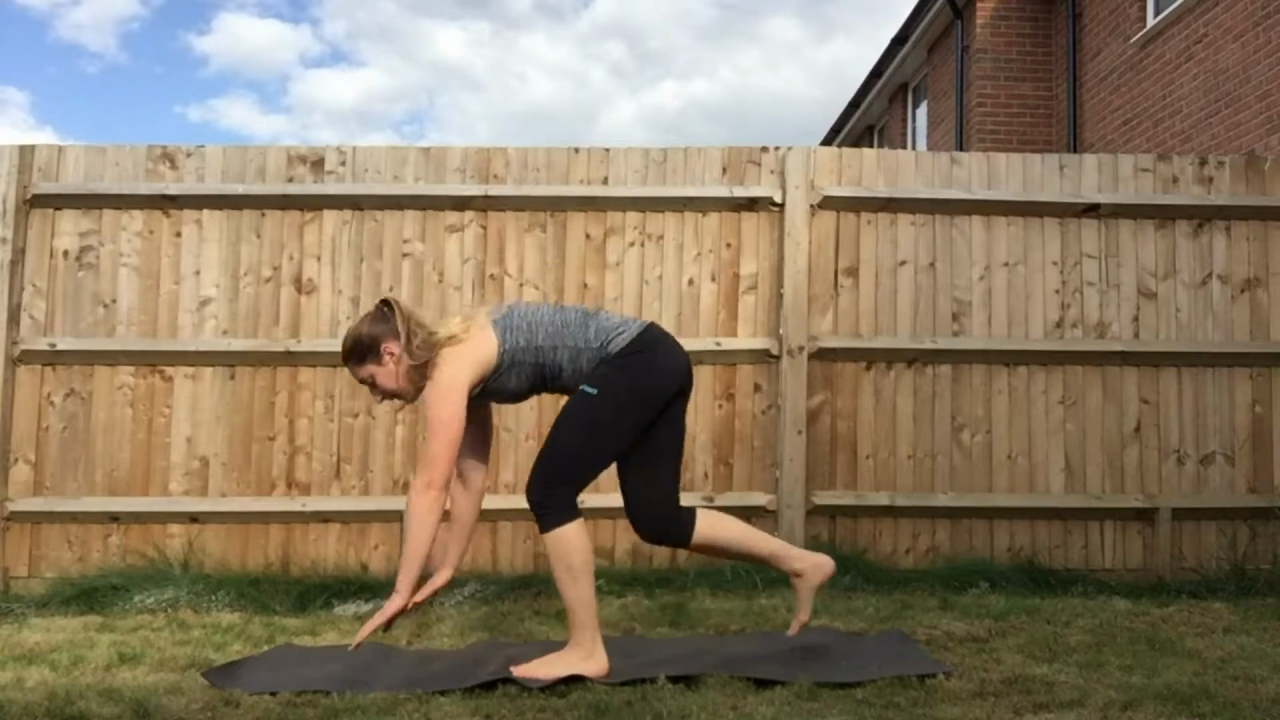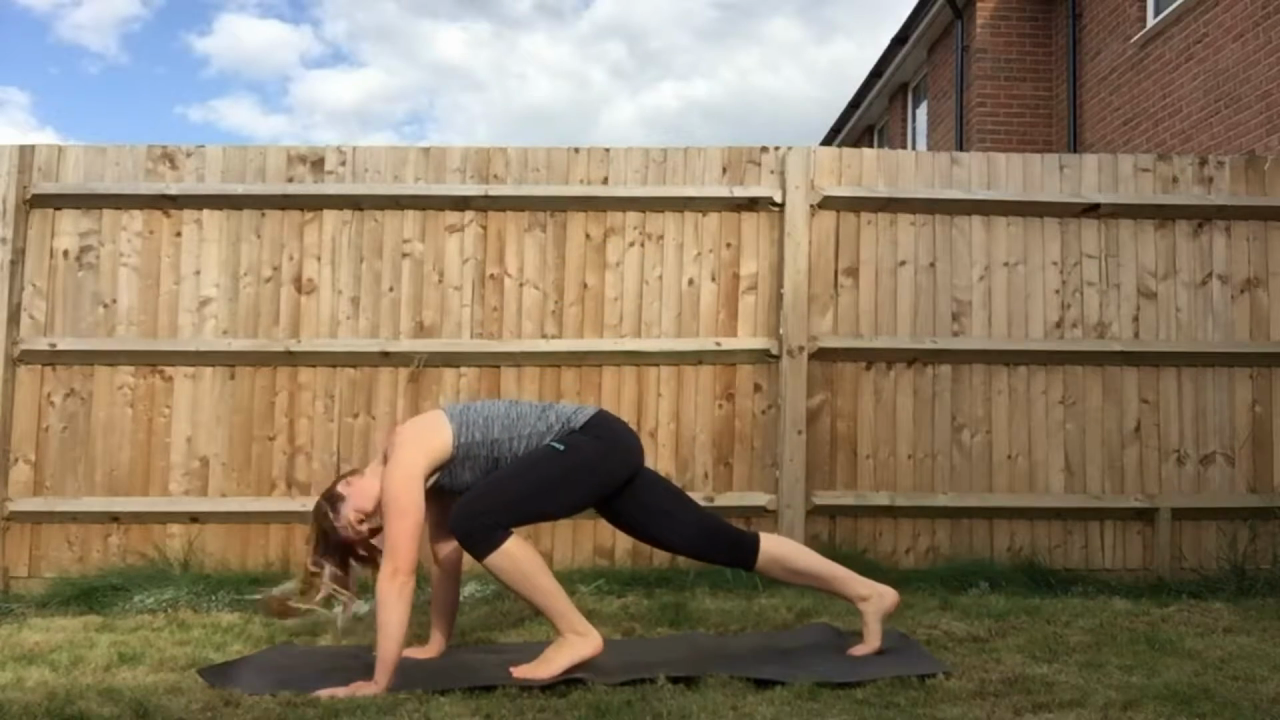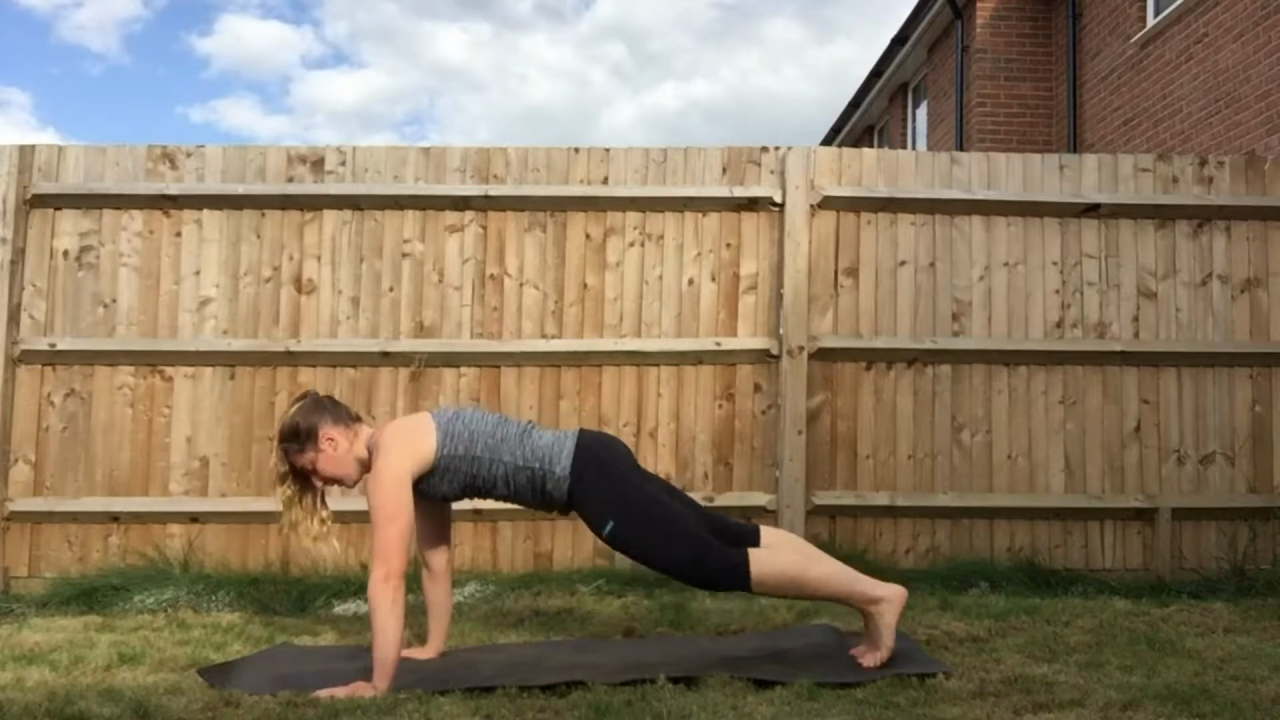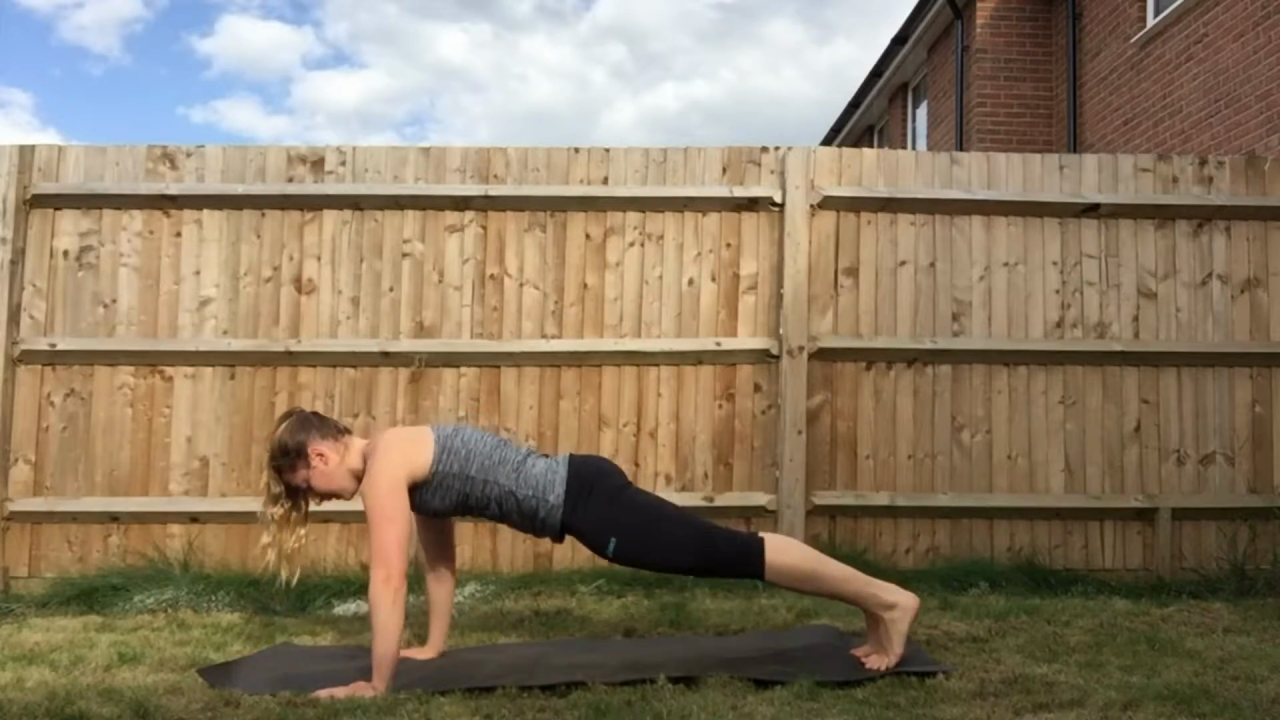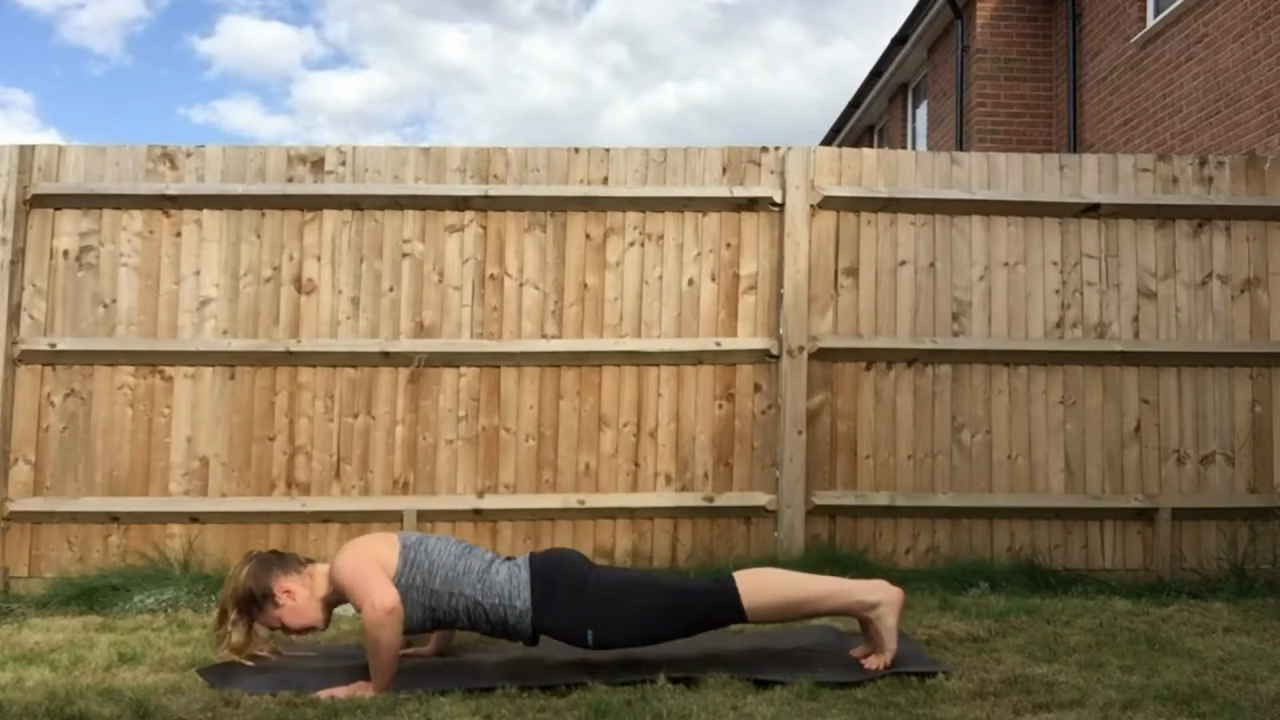
dt=1s
person 1, frame 1
left shoulder: (449, 367)
right shoulder: (458, 360)
left elbow: (429, 486)
right elbow: (469, 476)
left wrist: (402, 591)
right wrist: (446, 567)
left hip: (630, 363)
right hip: (654, 358)
left knee: (550, 492)
right knee: (658, 522)
left ankle: (585, 651)
right ankle: (800, 563)
person 1, frame 2
left shoulder: (401, 459)
right shoulder: (428, 472)
left elbow: (397, 575)
right elbow: (446, 554)
left wrist: (379, 680)
right wrist: (435, 644)
left hip: (594, 440)
right hip: (600, 450)
left knee: (479, 519)
right knee: (717, 541)
left ankle: (576, 634)
right ankle: (868, 593)
person 1, frame 3
left shoulder: (388, 455)
right shoulder: (413, 454)
left elbow: (386, 577)
right elbow: (435, 556)
left wrist: (379, 683)
right wrist: (433, 646)
left hip: (585, 472)
right hip: (587, 465)
left knee: (715, 564)
right knee: (724, 537)
left ankle: (878, 596)
right ankle: (870, 591)
person 1, frame 4
left shoulder: (381, 465)
right shoulder: (401, 460)
left elbow: (387, 580)
right elbow: (439, 555)
left wrist: (376, 683)
right wrist: (433, 645)
left hip: (583, 501)
right hip: (578, 490)
left knee: (732, 555)
right knee: (727, 555)
left ankle: (887, 600)
right ankle: (877, 599)
person 1, frame 5
left shoulder: (346, 564)
right shoulder: (367, 555)
left elbow: (384, 610)
left wrist: (377, 684)
right wrist: (431, 646)
left hip: (555, 600)
right hip: (548, 581)
left knee: (711, 601)
right knee: (708, 597)
left ankle: (871, 597)
right ankle: (866, 596)
